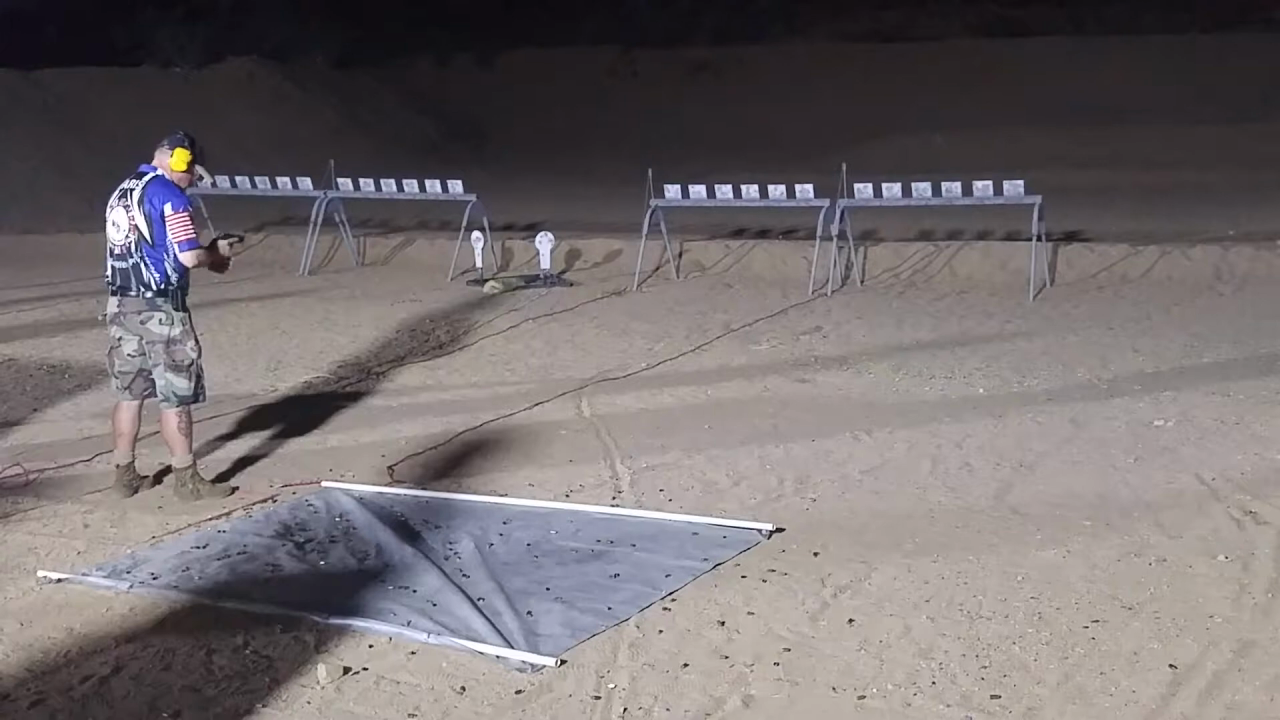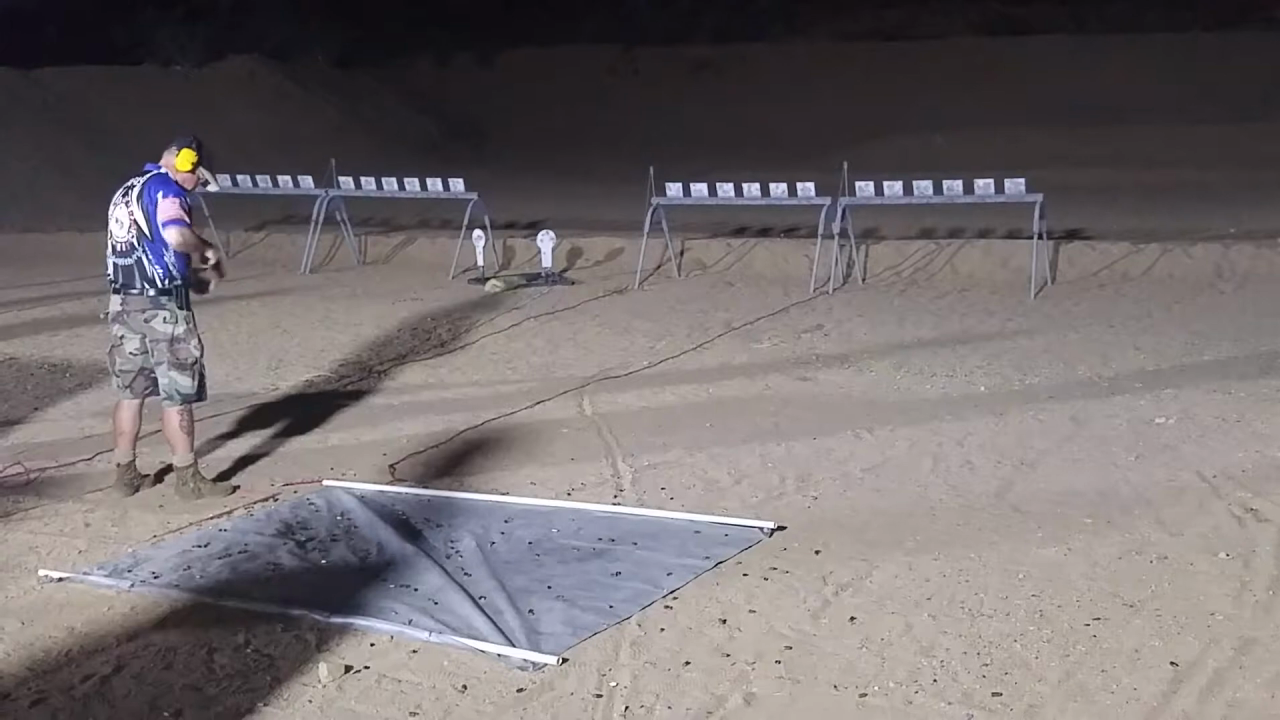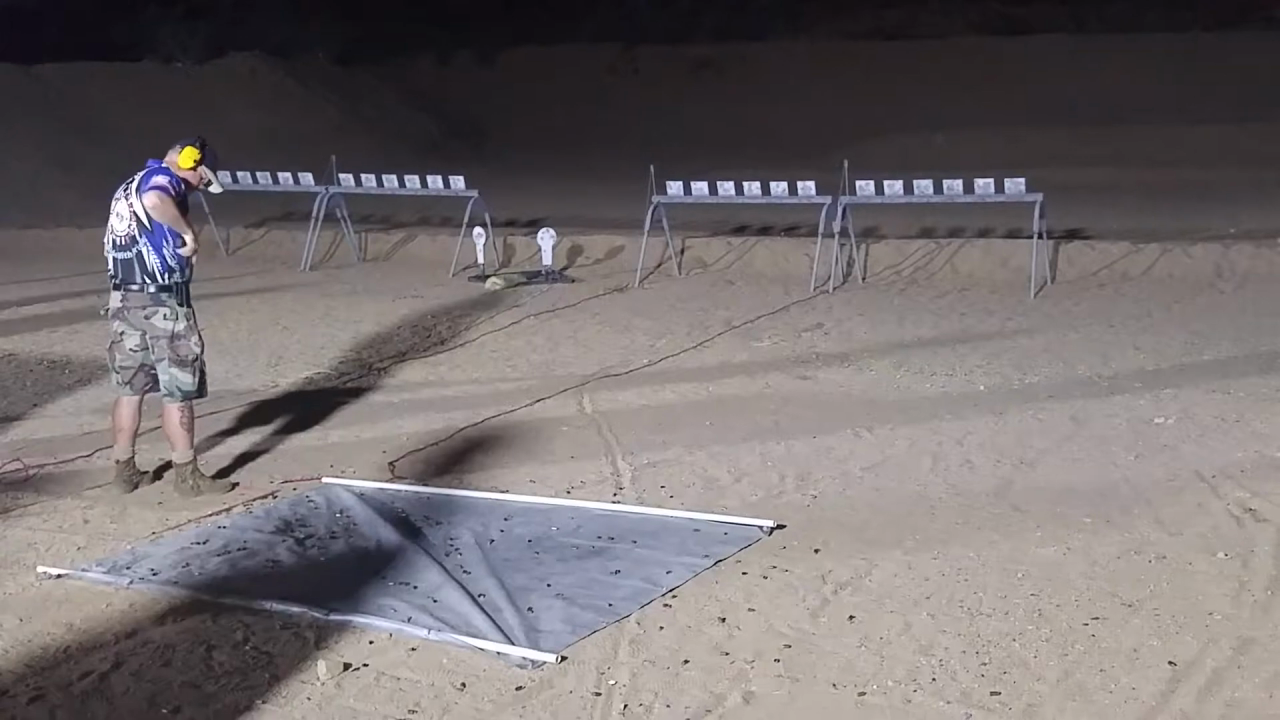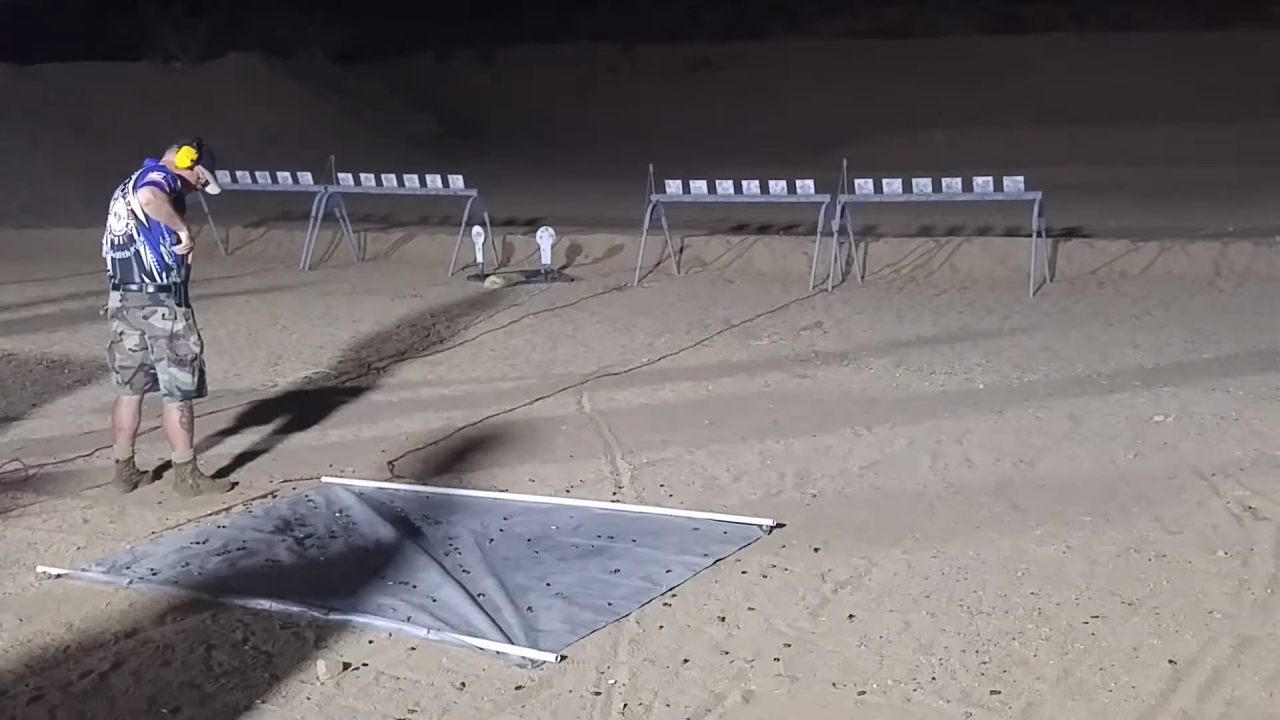
dt=0.2s
person 1, frame 1
left shoulder: (122, 191)
right shoulder: (169, 195)
right elbow: (188, 257)
left wrist: (207, 254)
right wrist: (217, 253)
left hip: (121, 303)
right hip: (160, 307)
left knee: (129, 393)
right knee: (176, 395)
left ankle: (125, 475)
right ankle: (187, 480)
person 1, frame 2
left shoulder: (127, 189)
right shoulder: (166, 188)
right elbow: (176, 236)
left wrist: (192, 263)
right wrist: (205, 249)
left hip: (123, 302)
right hip: (162, 305)
left knee: (130, 391)
right knee: (178, 394)
left ankle: (126, 473)
right ankle: (188, 478)
person 1, frame 3
left shoulder: (129, 186)
right shoulder: (162, 178)
left elbow: (112, 243)
right elbow: (154, 203)
right wrist: (187, 232)
left hip: (122, 298)
right hip: (162, 301)
left knee: (130, 388)
right knee: (178, 390)
left ankle: (124, 470)
right ankle: (187, 476)
person 1, frame 4
left shoulder: (126, 188)
right shoulder: (160, 177)
left elbow: (110, 248)
right elbow: (149, 198)
right wrist: (183, 230)
left hip: (121, 299)
right hip: (161, 301)
left knee: (129, 388)
right knee: (178, 390)
left ankle: (124, 470)
right ankle: (187, 475)
